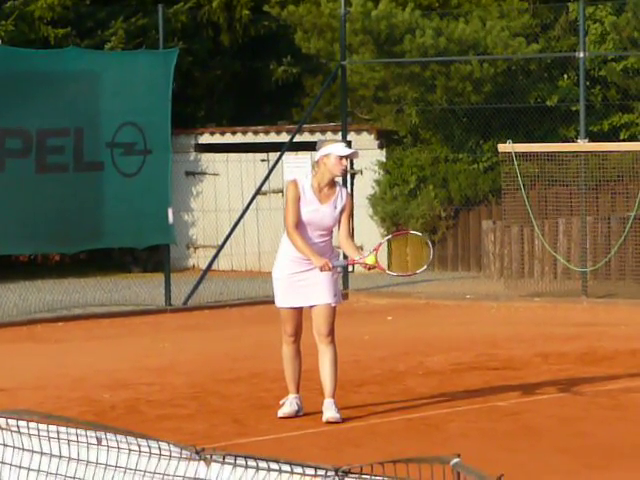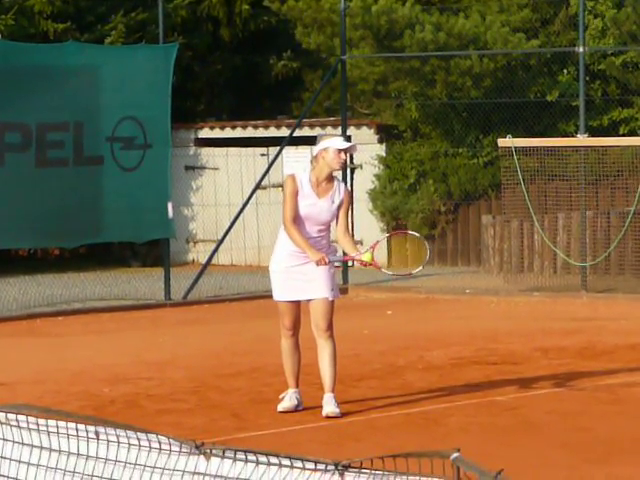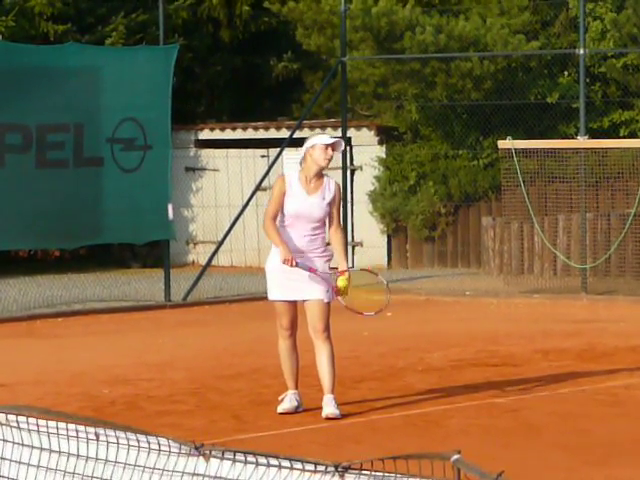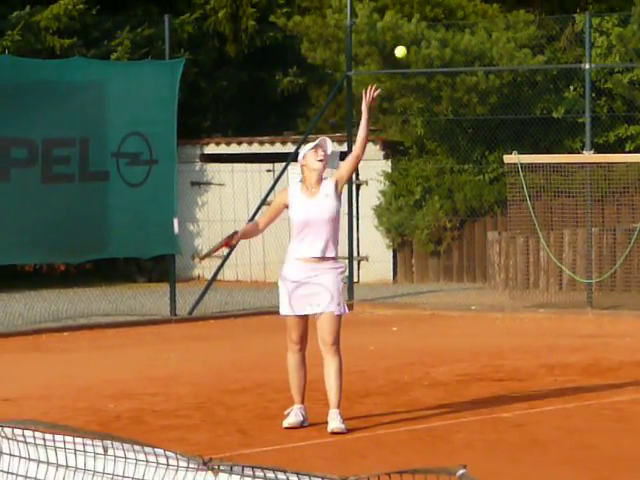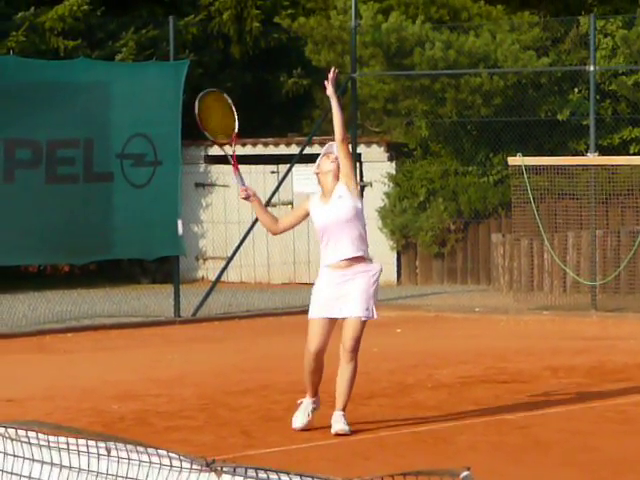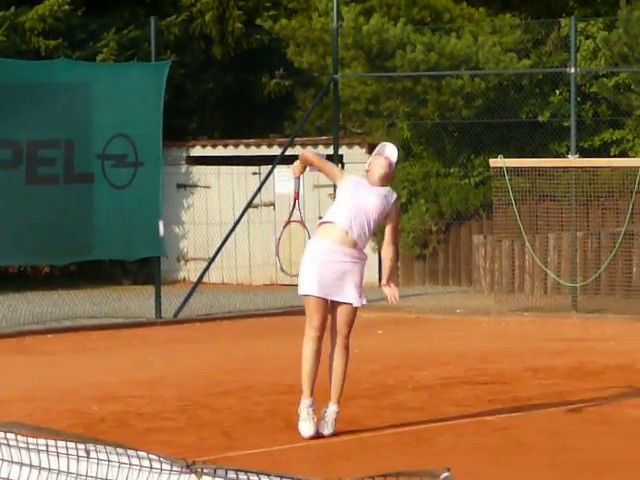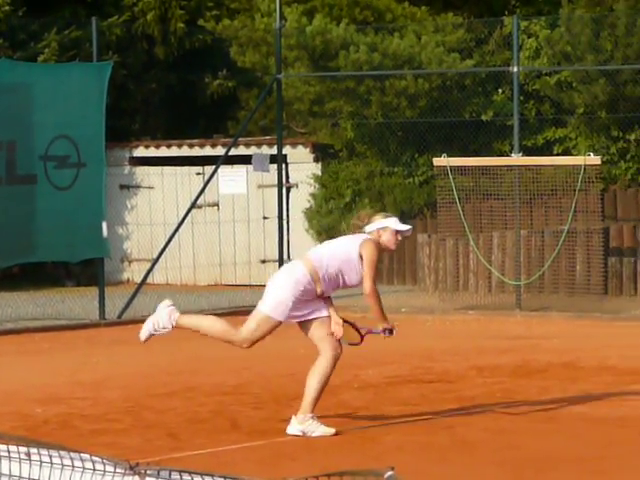
dt=0.4s
person 1, frame 1
left shoulder: (344, 197)
right shoulder: (296, 187)
left elbow: (344, 236)
right elbow: (291, 229)
left wrist: (362, 257)
right wrist: (313, 257)
left hip: (324, 270)
right hip: (290, 268)
left knee: (325, 337)
right knee: (290, 337)
left ankle: (329, 402)
right ankle: (293, 398)
person 1, frame 2
left shoulder: (342, 192)
right shoulder: (294, 181)
left elbow: (342, 232)
right elbow: (289, 223)
left wrist: (359, 254)
right wrist: (310, 251)
left hip: (320, 265)
right hip: (287, 262)
left knee: (324, 331)
right knee: (289, 331)
left ankle: (329, 397)
right ankle: (293, 393)
person 1, frame 3
left shoulder: (333, 188)
right shoulder: (284, 182)
left elbow: (335, 228)
right elbow: (269, 221)
left wrist: (343, 266)
right wrist: (284, 249)
left hip: (316, 265)
right hip: (283, 264)
left knee: (321, 333)
right knee: (286, 331)
left ankle: (329, 398)
right ankle: (292, 394)
person 1, frame 4
left shoulder: (334, 183)
right shoulder: (289, 194)
left elbow: (357, 152)
right elbow: (260, 225)
left wrist: (365, 113)
right wrist: (239, 234)
left hip: (328, 274)
right hip: (295, 274)
left knee: (330, 345)
right knee: (296, 344)
left ankle: (334, 412)
right ankle: (298, 408)
person 1, frame 5
left shoulder: (349, 186)
right shoulder: (311, 203)
left elbow: (341, 138)
right elbow: (276, 226)
left wrist: (333, 96)
right wrist: (255, 200)
left hip: (359, 277)
right hip: (329, 279)
left knee: (349, 351)
right knee: (314, 350)
left ankle: (339, 414)
right ankle: (310, 400)
person 1, frame 6
left shoulder: (389, 200)
right shoulder: (349, 180)
left elbow: (389, 245)
right elbow: (316, 158)
left wrist: (387, 280)
right wrist: (303, 162)
left hip: (350, 264)
right hip: (321, 253)
left knee: (341, 341)
right knee: (314, 331)
left ankle: (332, 408)
right ankle: (307, 405)
person 1, frame 7
left shoulder: (354, 250)
right shoulder: (370, 243)
right elbow: (369, 288)
left wrist: (334, 316)
right wrist: (382, 321)
left hip: (306, 294)
right hip: (293, 285)
left knee: (332, 351)
right knee: (241, 337)
left ankle: (303, 418)
right ankle: (172, 317)
